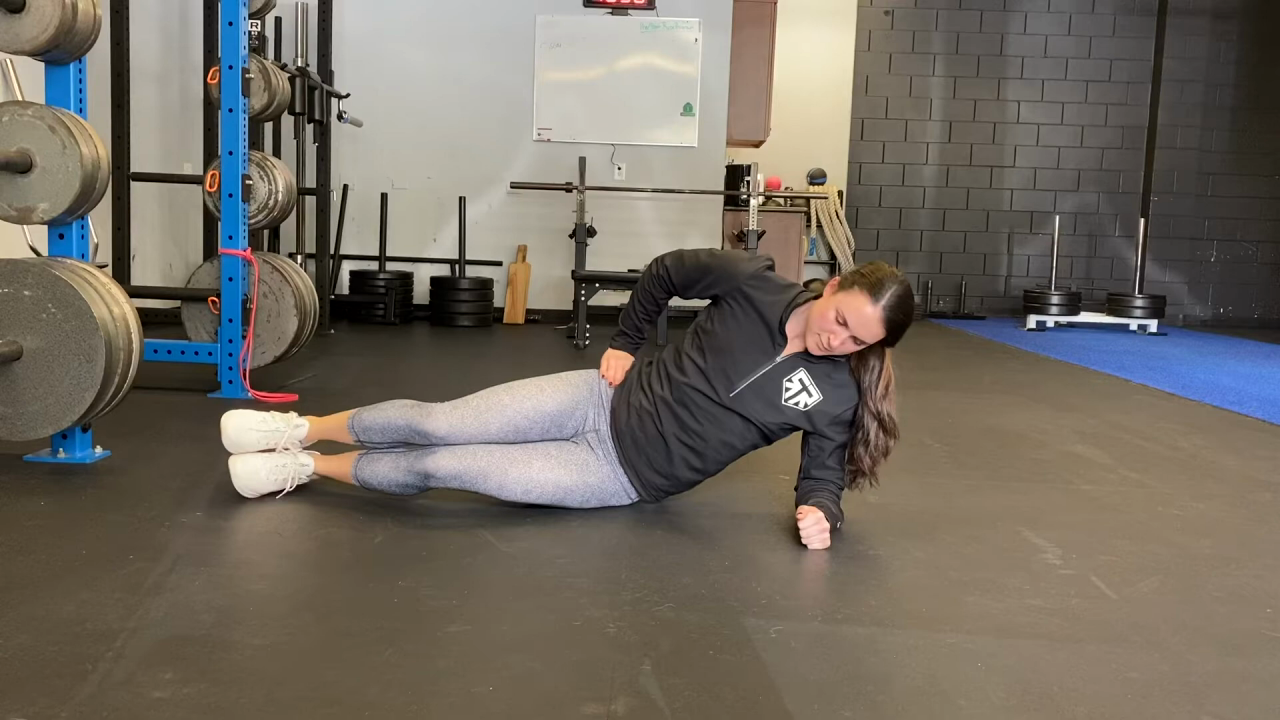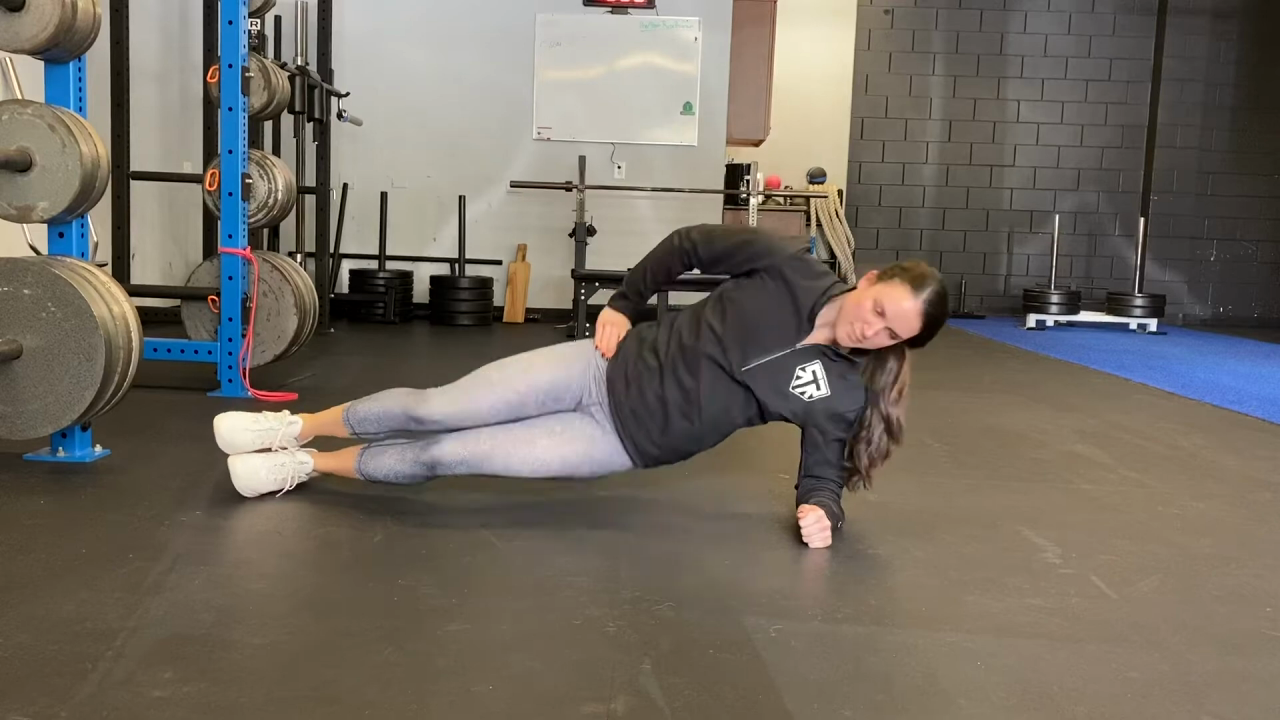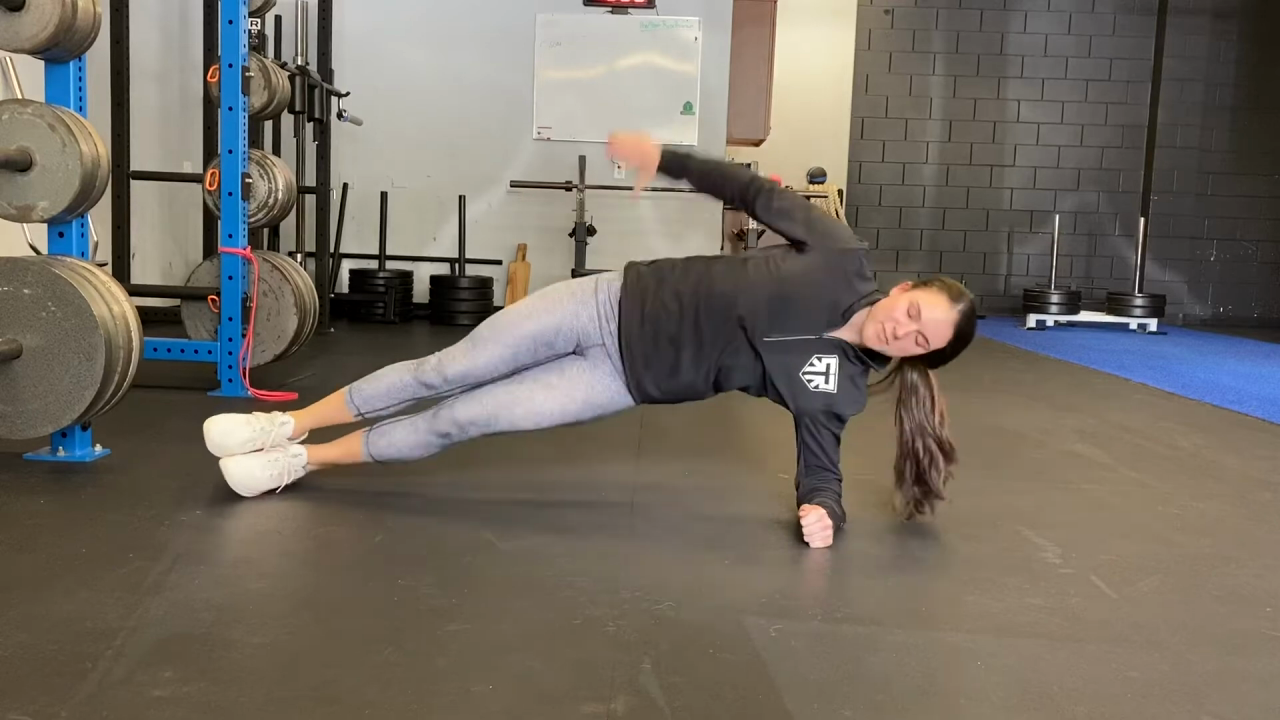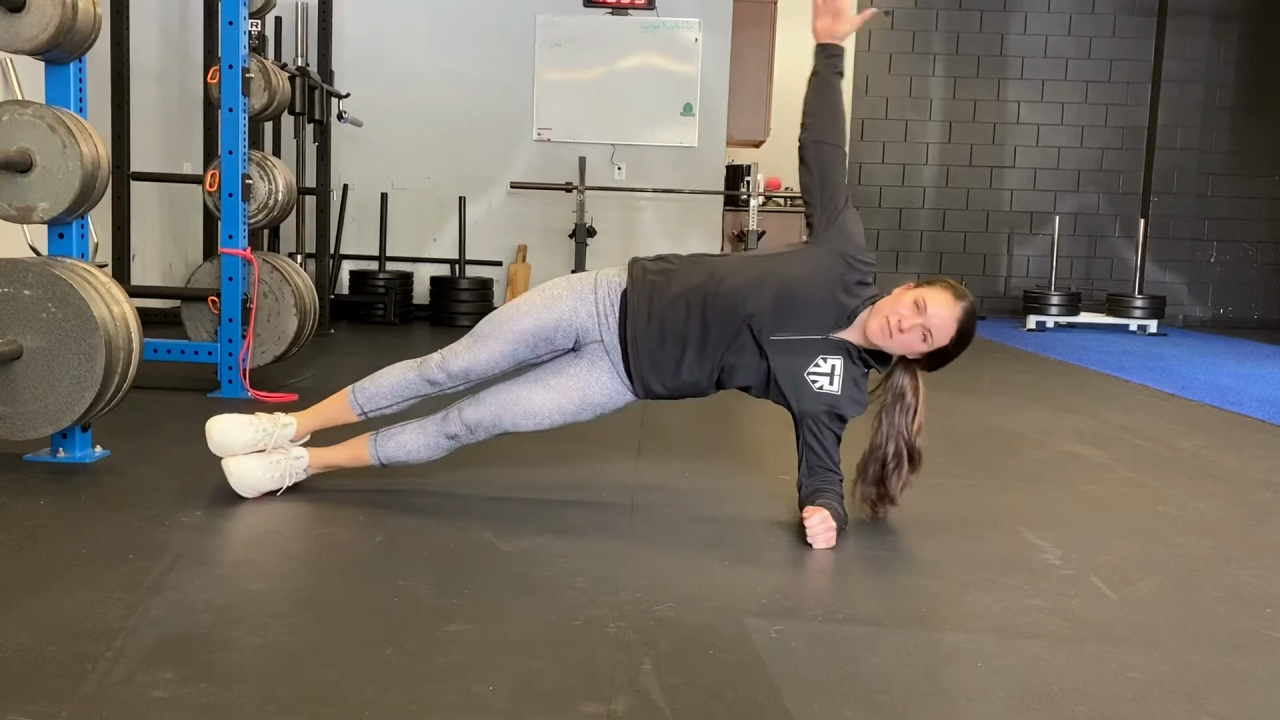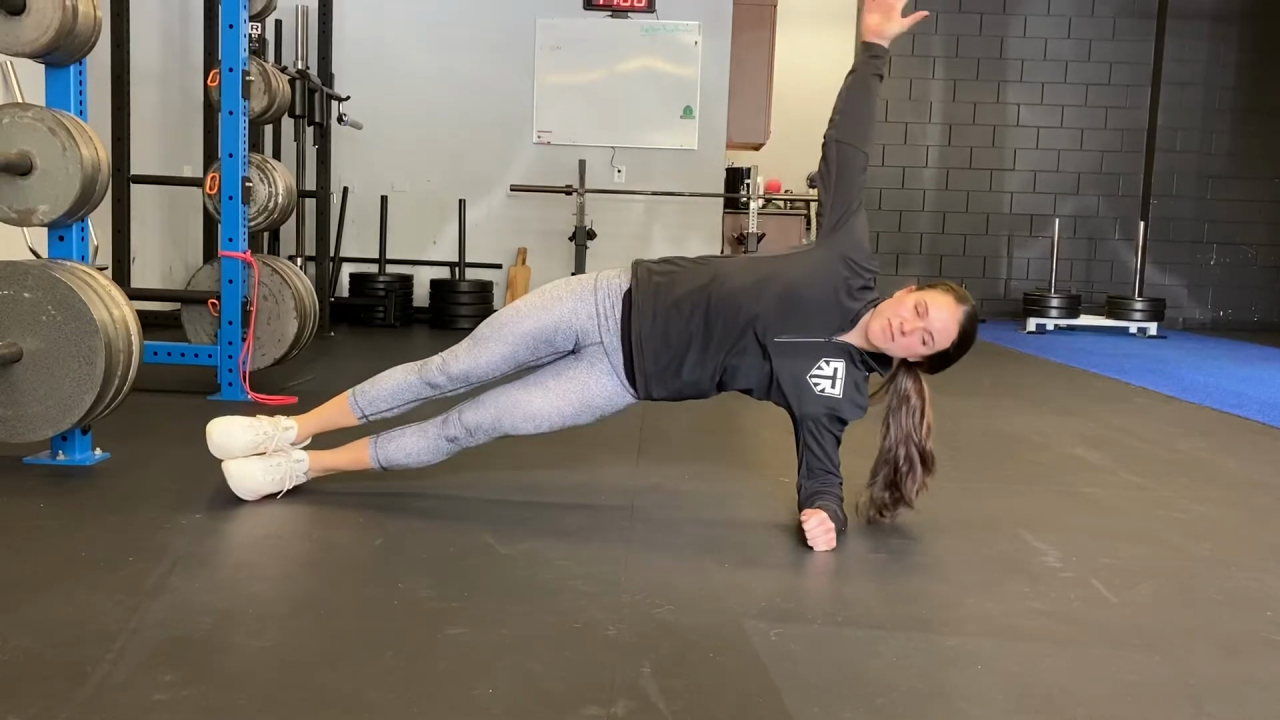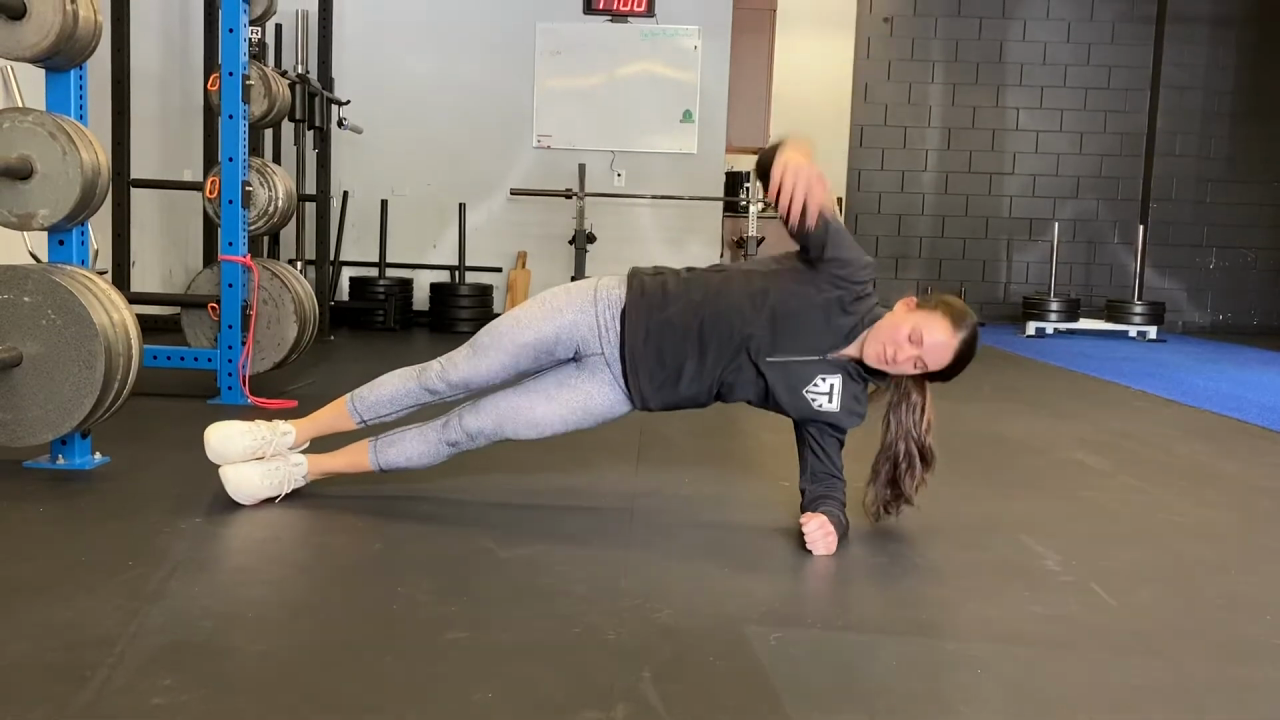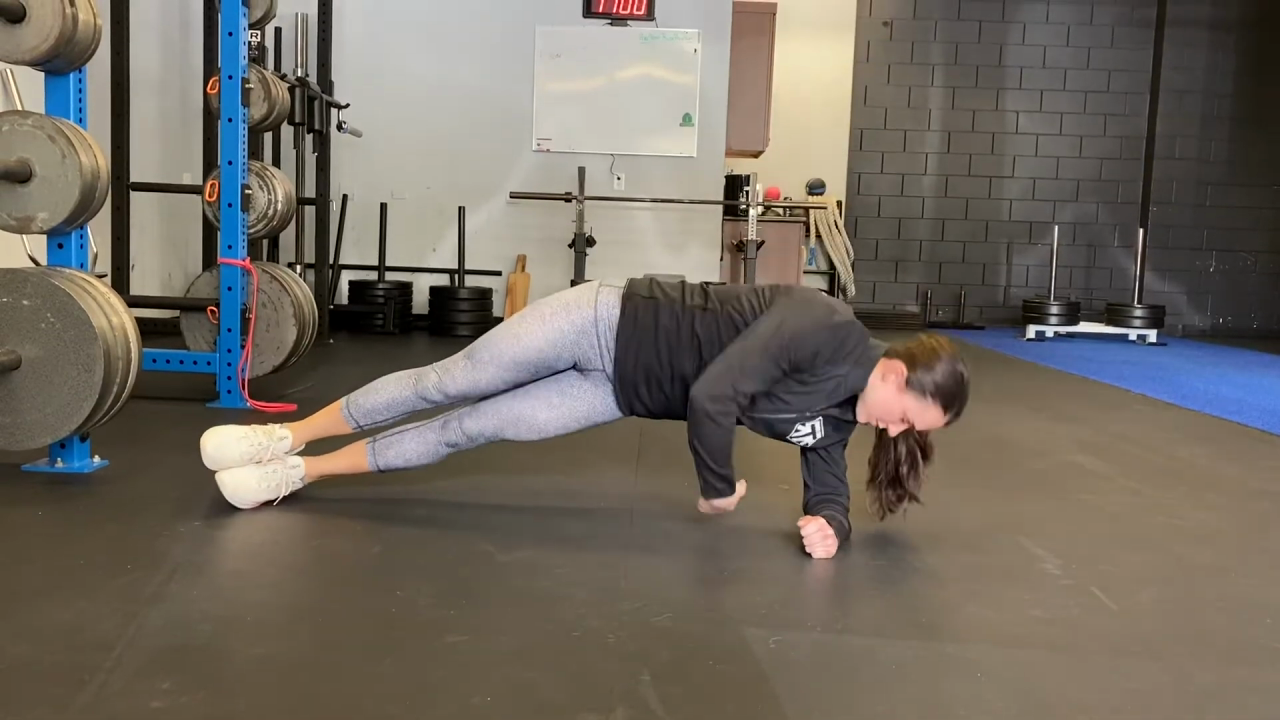
dt=0.4s
person 1, frame 1
left shoulder: (838, 399)
right shoulder: (754, 283)
left elbow: (824, 475)
right elbow: (664, 272)
left wrist: (819, 511)
right wrist: (622, 343)
left hip: (626, 474)
right hip: (607, 397)
left knee: (444, 469)
right knee: (434, 422)
left ankle: (306, 468)
right ankle: (301, 427)
person 1, frame 2
left shoulder: (839, 395)
right shoulder: (793, 265)
left elbow: (824, 471)
right elbow: (691, 243)
left wrist: (820, 509)
right wrist: (621, 305)
left hip: (625, 436)
right hip: (607, 363)
left knee: (450, 454)
right knee: (434, 407)
left ankle: (304, 468)
right ankle: (293, 425)
person 1, frame 3
left shoulder: (834, 381)
right shoulder: (845, 263)
left elbow: (820, 470)
right elbow: (752, 191)
left wrist: (818, 507)
right wrist: (667, 159)
left hip: (631, 379)
right hip: (616, 303)
left knee: (463, 421)
right knee: (444, 370)
left ankle: (302, 461)
right ankle: (283, 426)
person 1, frame 4
left shoulder: (835, 386)
right shoulder: (849, 263)
left elbow: (821, 460)
right elbow: (821, 149)
left wrist: (822, 511)
left hip: (626, 374)
right hip: (614, 299)
left knee: (468, 423)
right knee: (447, 370)
left ankle: (302, 464)
right ankle: (288, 427)
person 1, frame 5
left shoulder: (836, 391)
right shoulder: (853, 267)
left elbow: (820, 462)
right elbow: (844, 146)
left wrist: (823, 514)
left hip: (629, 376)
right hip: (616, 301)
left knee: (470, 426)
right knee: (446, 374)
left ankle: (301, 470)
right ankle: (288, 432)
person 1, frame 6
left shoulder: (835, 398)
right shoulder: (847, 280)
left elbow: (822, 472)
right elbow: (775, 187)
left wrist: (824, 513)
right wrist: (793, 156)
left hip: (629, 386)
right hip: (616, 307)
left knee: (468, 430)
right knee: (448, 378)
left ankle: (300, 470)
right ankle: (287, 435)
person 1, frame 7
left shoulder: (833, 415)
right shoulder: (827, 329)
left elbow: (825, 477)
right elbow: (712, 394)
left wrist: (828, 523)
right wrist: (719, 492)
left hip: (619, 393)
right hip: (609, 321)
left knee: (469, 428)
right knee: (445, 382)
left ankle: (298, 473)
right ankle: (284, 437)
